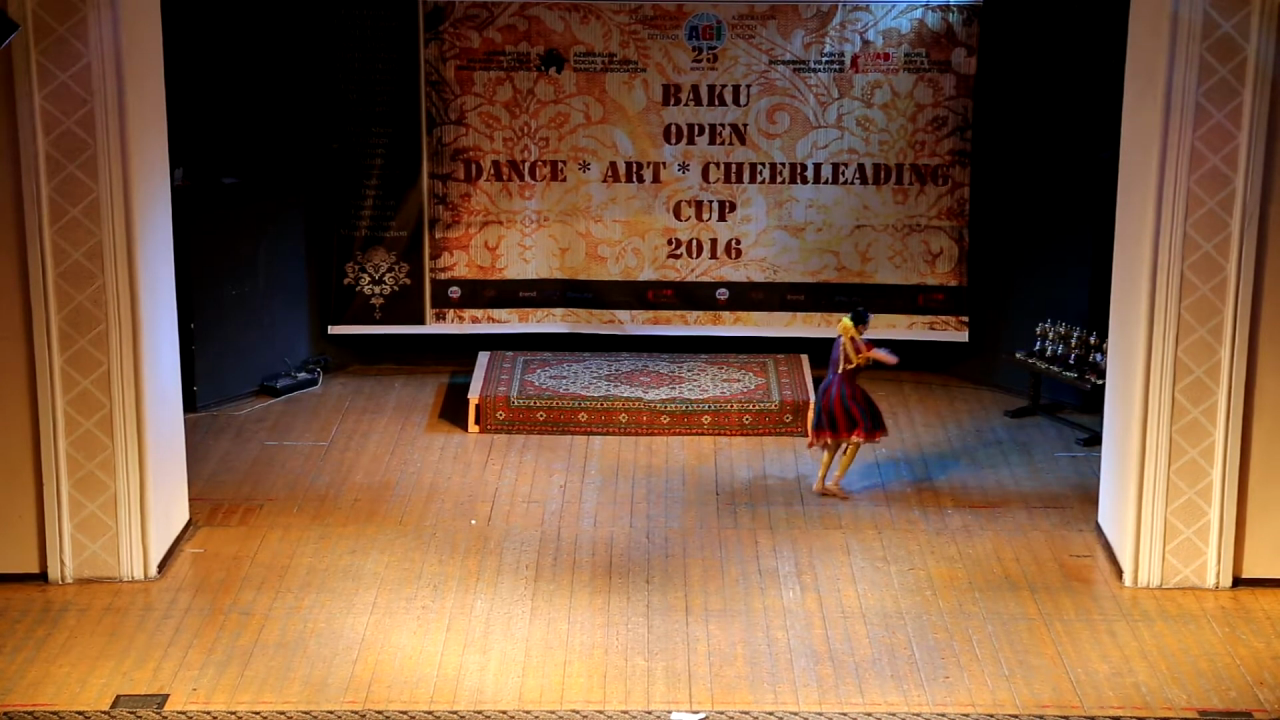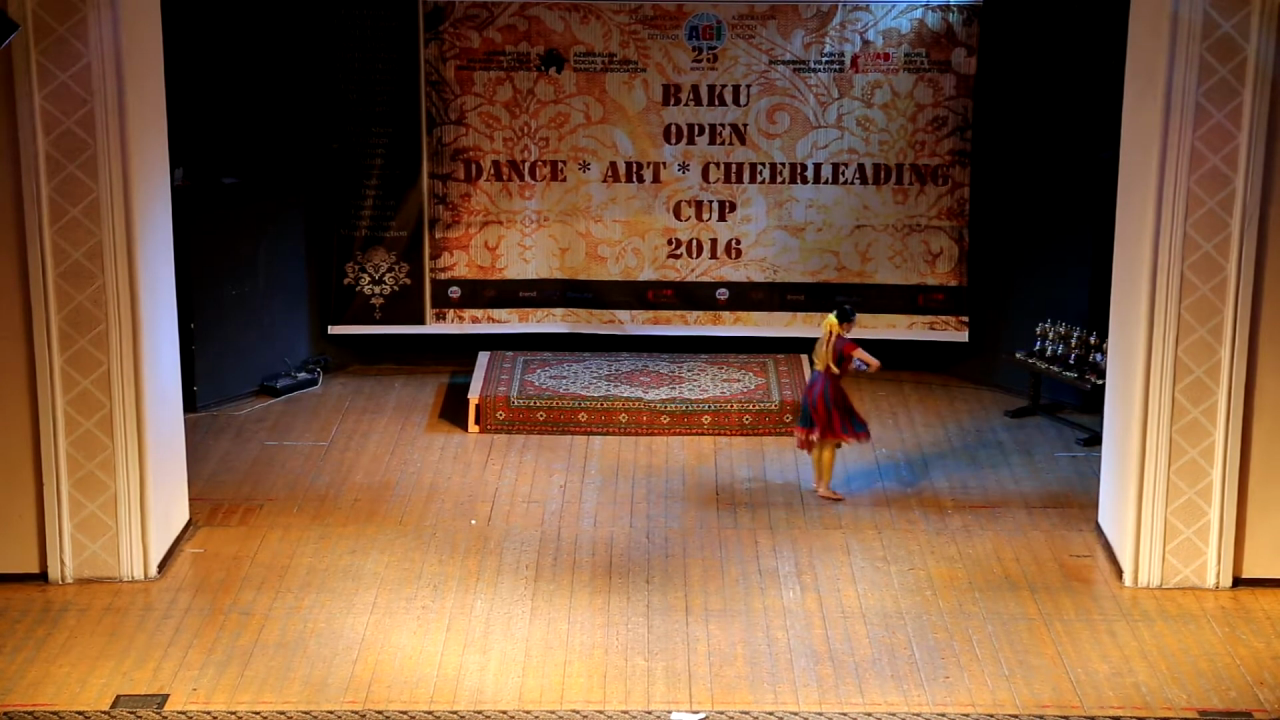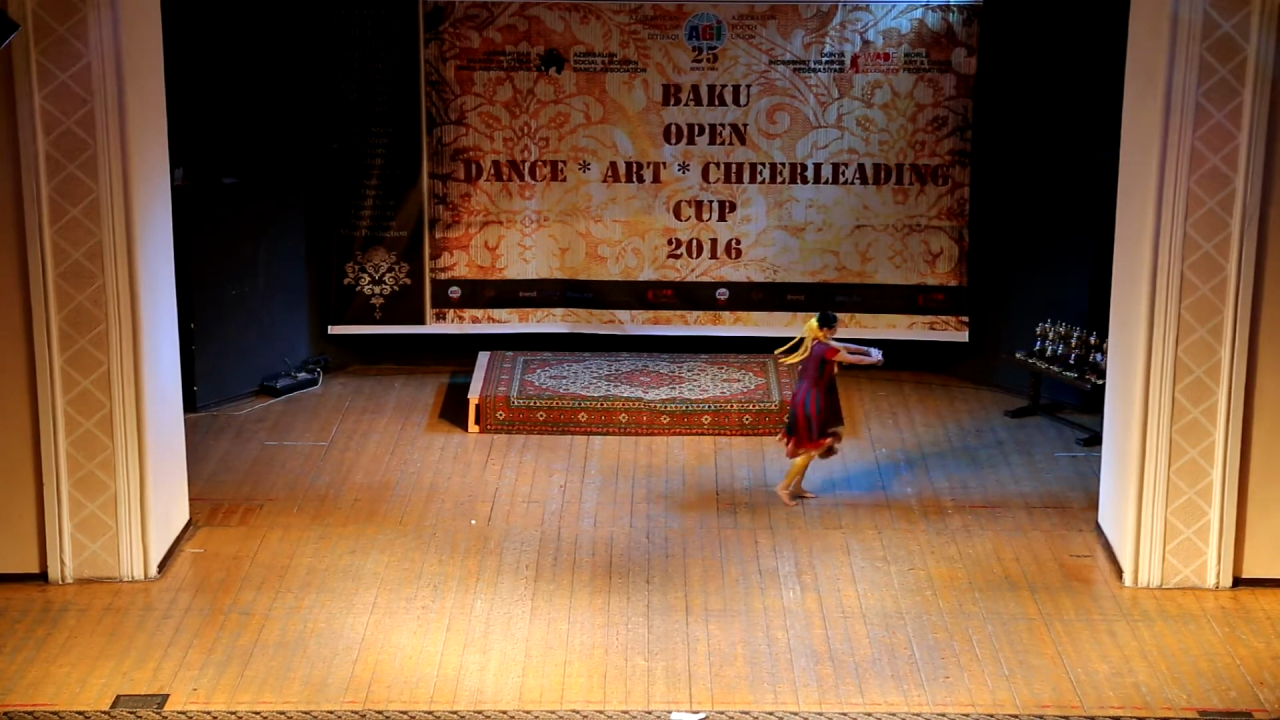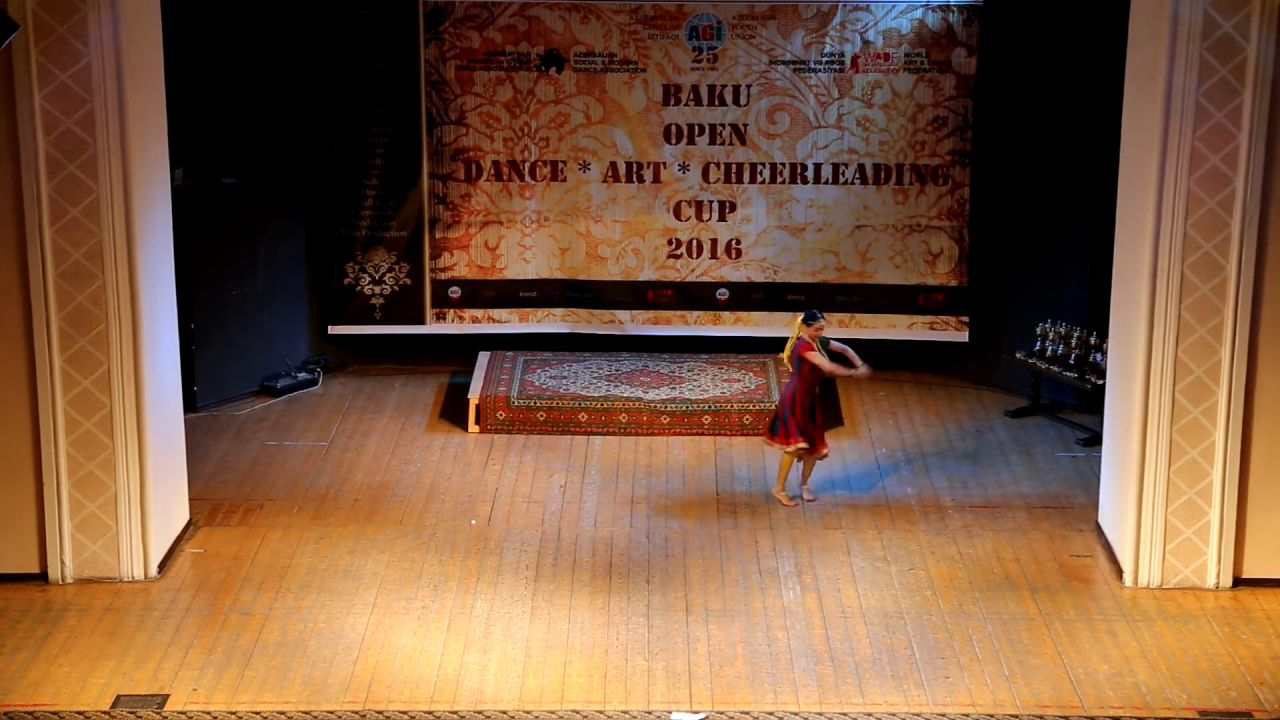
dt=0.2s
person 1, frame 1
left shoulder: (841, 339)
right shoulder: (860, 346)
right elbow: (892, 360)
left wrist: (873, 354)
right wrist: (885, 354)
left hip: (828, 391)
right hip: (843, 393)
left knee: (833, 439)
right knee: (855, 438)
left ankle: (820, 482)
right ankle: (834, 483)
person 1, frame 2
left shoulder: (826, 338)
right shoulder: (846, 344)
right elbow: (875, 364)
left wrist: (853, 361)
right wrist: (867, 367)
left hip: (814, 391)
right hip: (826, 393)
left knee: (820, 440)
right knee: (831, 440)
left ankle: (819, 483)
right ankle: (824, 487)
person 1, frame 3
left shoulder: (810, 343)
right shoulder: (825, 349)
left elbow: (843, 347)
right elbow: (856, 360)
left wrist: (868, 349)
right wrist: (874, 359)
left hip: (804, 397)
right hip: (811, 400)
left knee: (812, 445)
right knee: (811, 448)
left ankle: (797, 486)
right ankle: (784, 487)
person 1, frame 4
left shoulder: (820, 342)
right shoulder: (804, 346)
left elbow: (844, 349)
right elbow: (828, 367)
left wrist: (860, 365)
right wrist: (853, 373)
left hip: (809, 397)
right hip: (796, 397)
left knee: (813, 446)
right knee: (794, 446)
left ankle: (804, 485)
right ankle: (779, 489)
